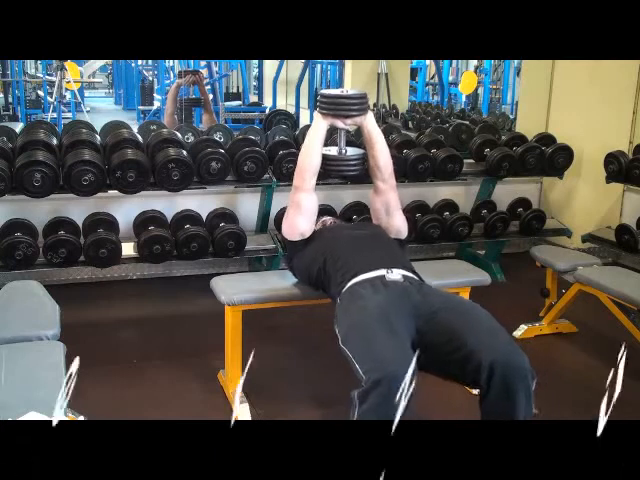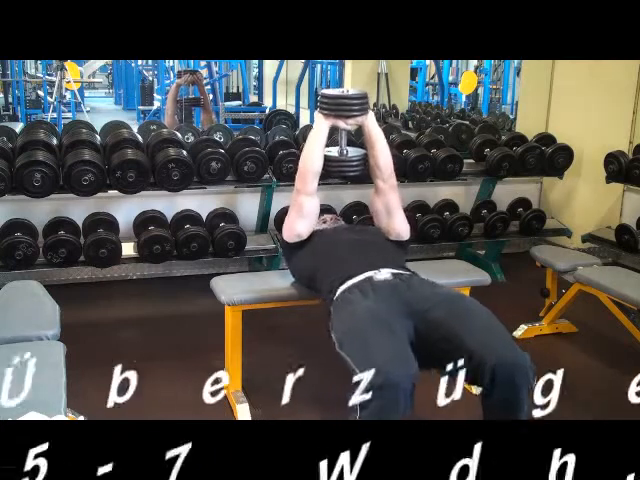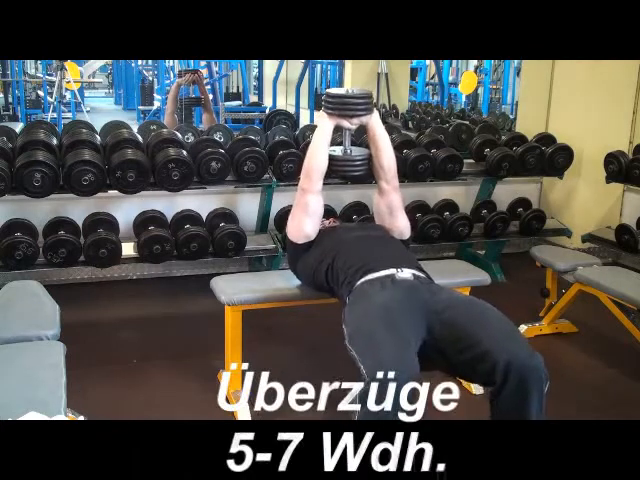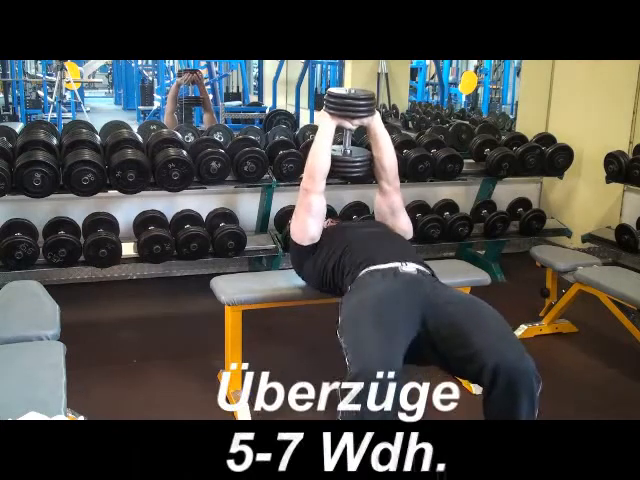
dt=0.7s
person 1, frame 1
left shoulder: (381, 234)
right shoulder: (304, 244)
left elbow: (384, 184)
right elbow: (303, 188)
left wrist: (368, 123)
right wrist: (321, 124)
left hip: (420, 292)
right hip: (364, 294)
left knee: (509, 365)
right knee: (389, 376)
person 1, frame 2
left shoulder: (384, 237)
right shoulder: (304, 245)
left elbow: (385, 184)
right elbow: (305, 190)
left wrist: (368, 122)
right wrist: (322, 125)
left hip: (416, 288)
right hip: (358, 294)
left knee: (509, 364)
right knee: (391, 378)
person 1, frame 3
left shoulder: (384, 233)
right shoulder: (307, 246)
left elbow: (387, 184)
right elbow: (310, 189)
left wrist: (372, 121)
right wrist: (326, 124)
left hip: (429, 291)
right hip: (372, 293)
left knee: (524, 367)
right knee: (392, 377)
person 1, frame 4
left shoulder: (386, 231)
right shoulder: (310, 248)
left elbow: (389, 185)
right elbow: (313, 190)
left wrist: (374, 122)
right wrist: (328, 124)
left hip: (430, 287)
left knee: (515, 369)
right knee: (373, 373)
